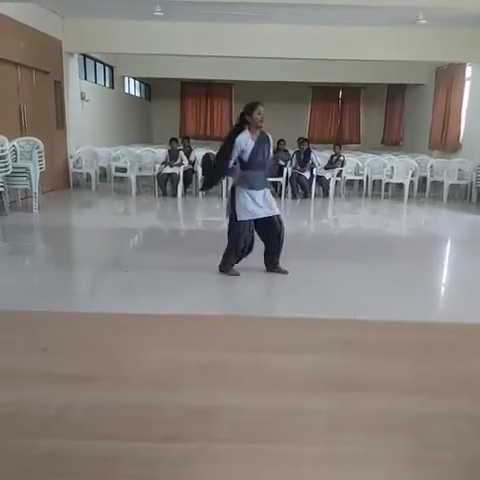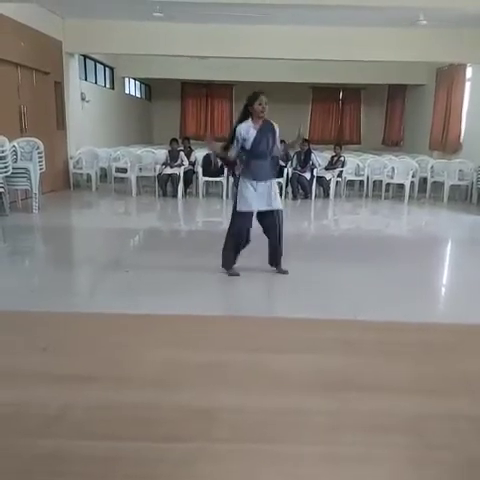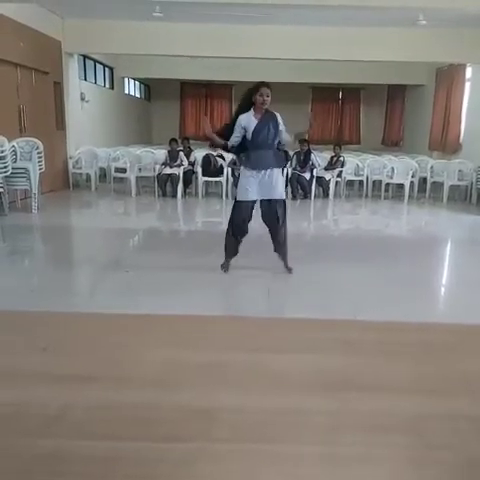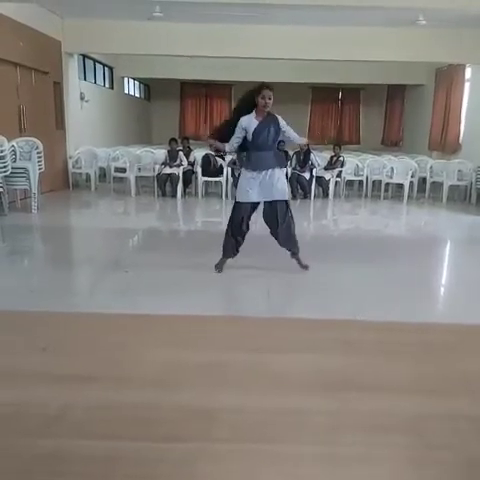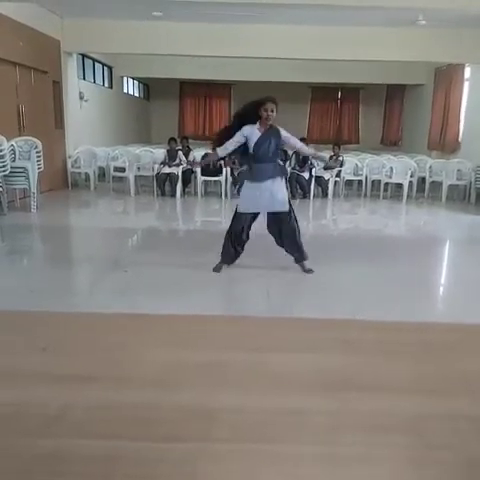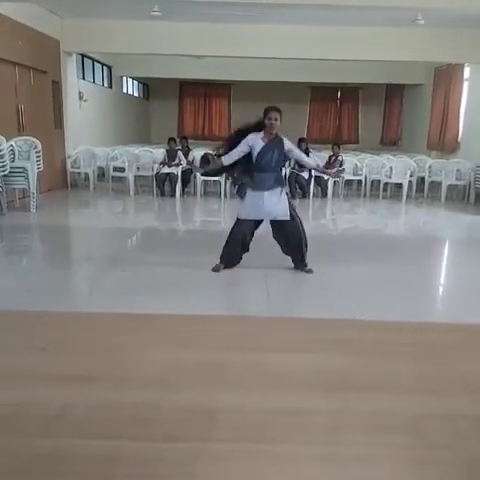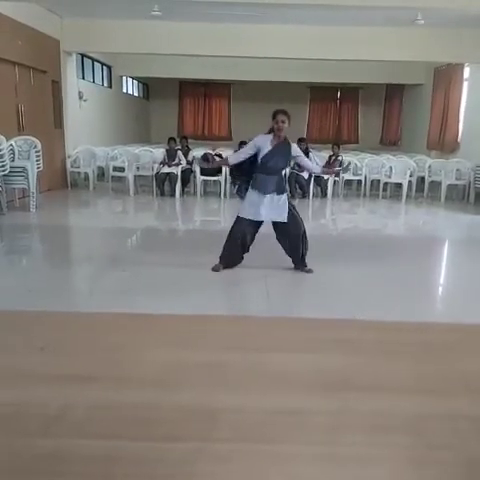
dt=0.1s
person 1, frame 1
left shoulder: (267, 138)
right shoulder: (241, 139)
right elbow: (229, 165)
right wrist: (235, 175)
left hip: (262, 190)
right hip: (244, 190)
left knee: (276, 228)
right knee: (243, 232)
left ankle: (272, 264)
right ankle: (226, 264)
person 1, frame 2
left shoulder: (272, 127)
right shoulder: (242, 128)
right elbow: (232, 153)
right wrist: (217, 151)
left hip: (269, 180)
right hip: (249, 181)
left knee: (275, 223)
right knee: (241, 223)
left ankle: (276, 262)
right ankle: (228, 263)
person 1, frame 3
left shoulder: (276, 118)
right shoulder: (243, 119)
left elbow: (283, 139)
right elbow: (232, 143)
right wrist: (212, 136)
left hip: (272, 170)
right hip: (250, 171)
left knee: (276, 213)
right knee: (241, 214)
left ankle: (282, 254)
right ankle: (229, 255)
person 1, frame 4
left shoulder: (277, 121)
right shoulder: (245, 120)
left elbow: (295, 138)
right elbow: (230, 147)
left wrist: (309, 142)
right wrist: (212, 142)
left hip: (273, 171)
right hip: (252, 173)
left knee: (281, 214)
right knee: (240, 214)
left ankle: (294, 252)
right ankle: (227, 254)
person 1, frame 5
left shoulder: (280, 133)
right shoulder: (247, 130)
left elbow: (300, 147)
right elbow: (225, 149)
left wrist: (319, 156)
right wrist: (205, 161)
left hip: (274, 182)
right hip: (253, 183)
left knee: (286, 222)
right knee: (240, 222)
left ankle: (300, 259)
right ankle: (226, 259)
person 1, frame 6
left shoulder: (284, 143)
right shoulder: (252, 139)
left elbow: (304, 159)
right elbow: (230, 157)
left wrist: (324, 170)
right wrist: (206, 169)
left hip: (275, 192)
right hip: (256, 191)
left knee: (293, 228)
right knee: (241, 229)
left ankle: (300, 263)
right ankle: (225, 261)
person 1, frame 7
left shoulder: (292, 148)
right shoulder: (262, 140)
left elbow: (311, 166)
right elbow: (238, 157)
left hip: (278, 194)
right hip: (257, 192)
left knee: (296, 228)
right knee: (241, 228)
left ankle: (300, 263)
right ankle: (225, 261)
